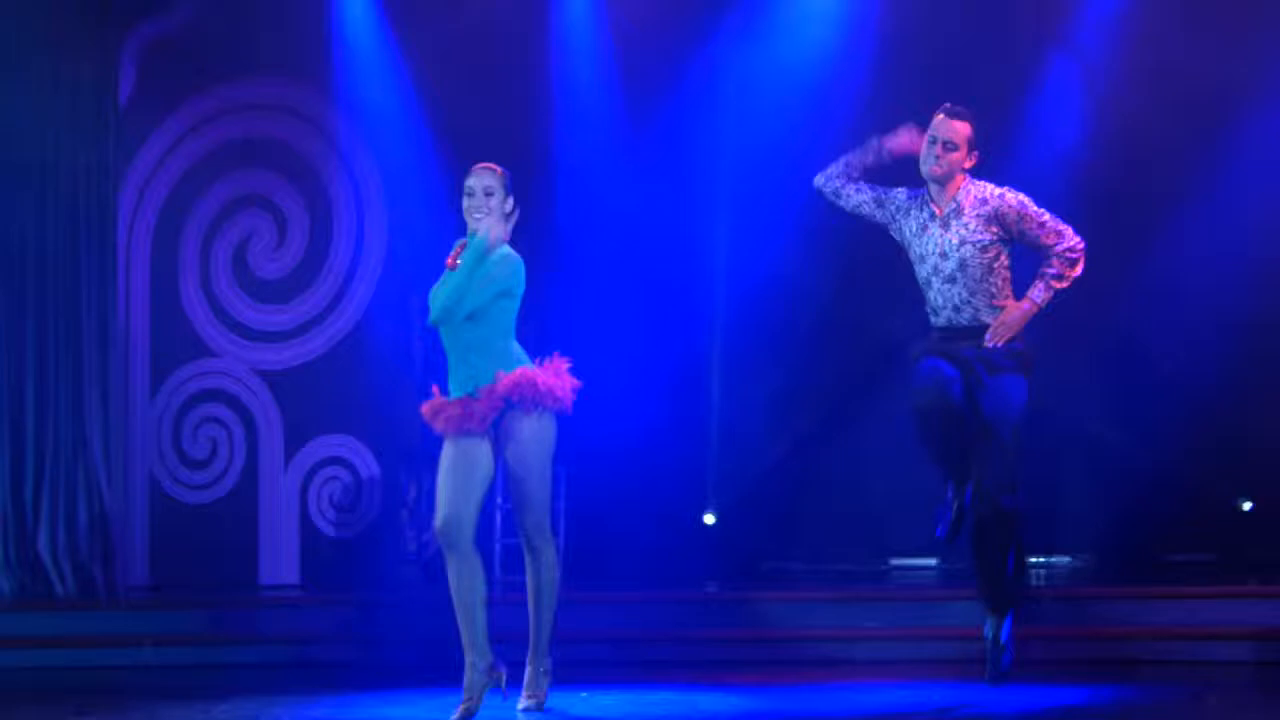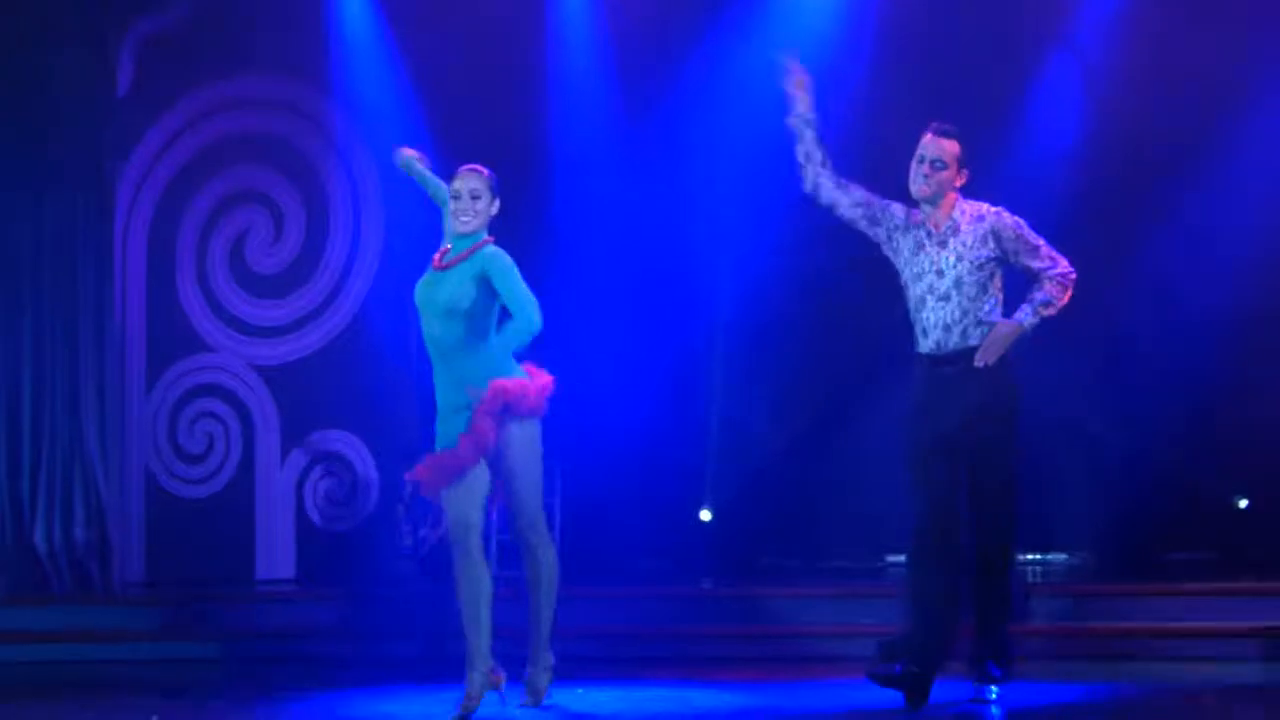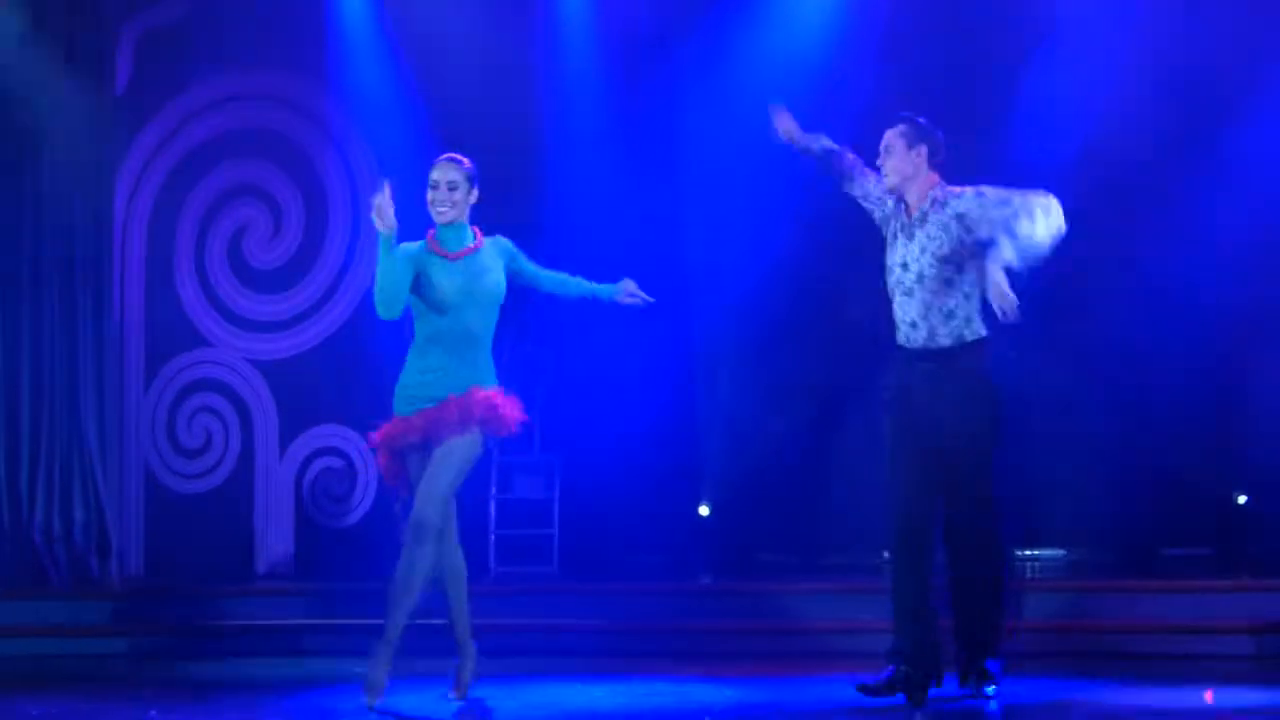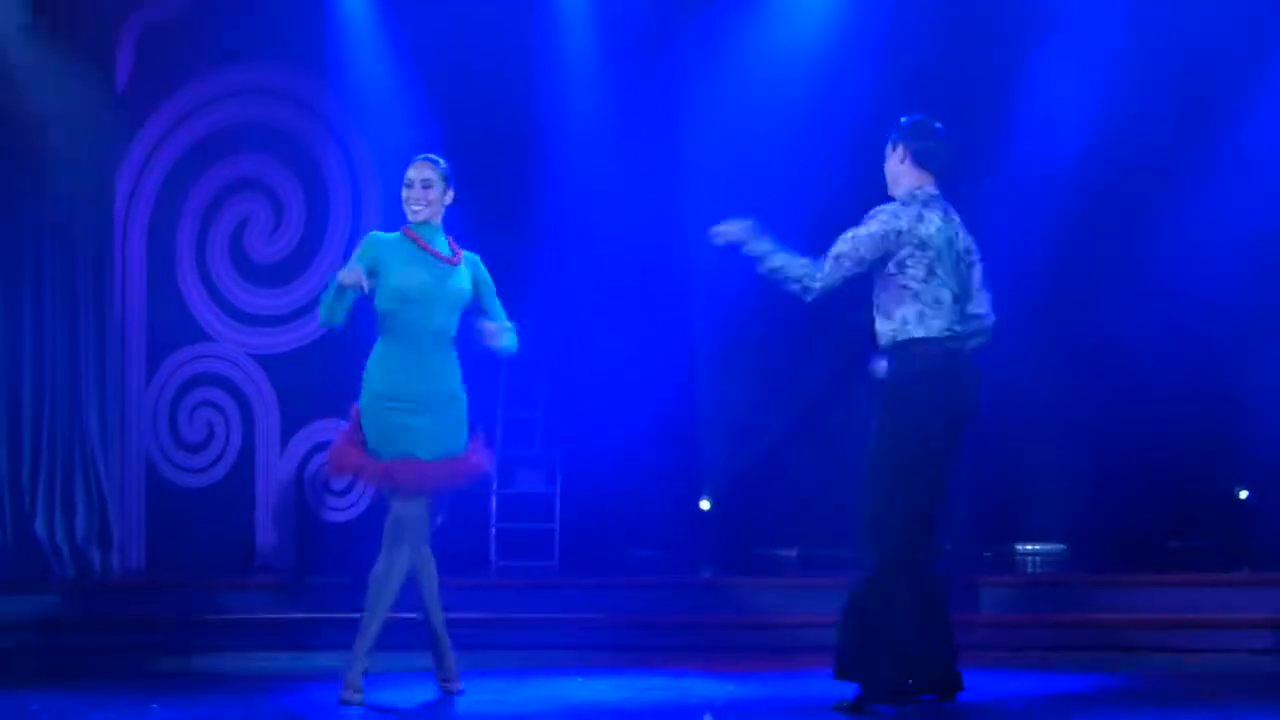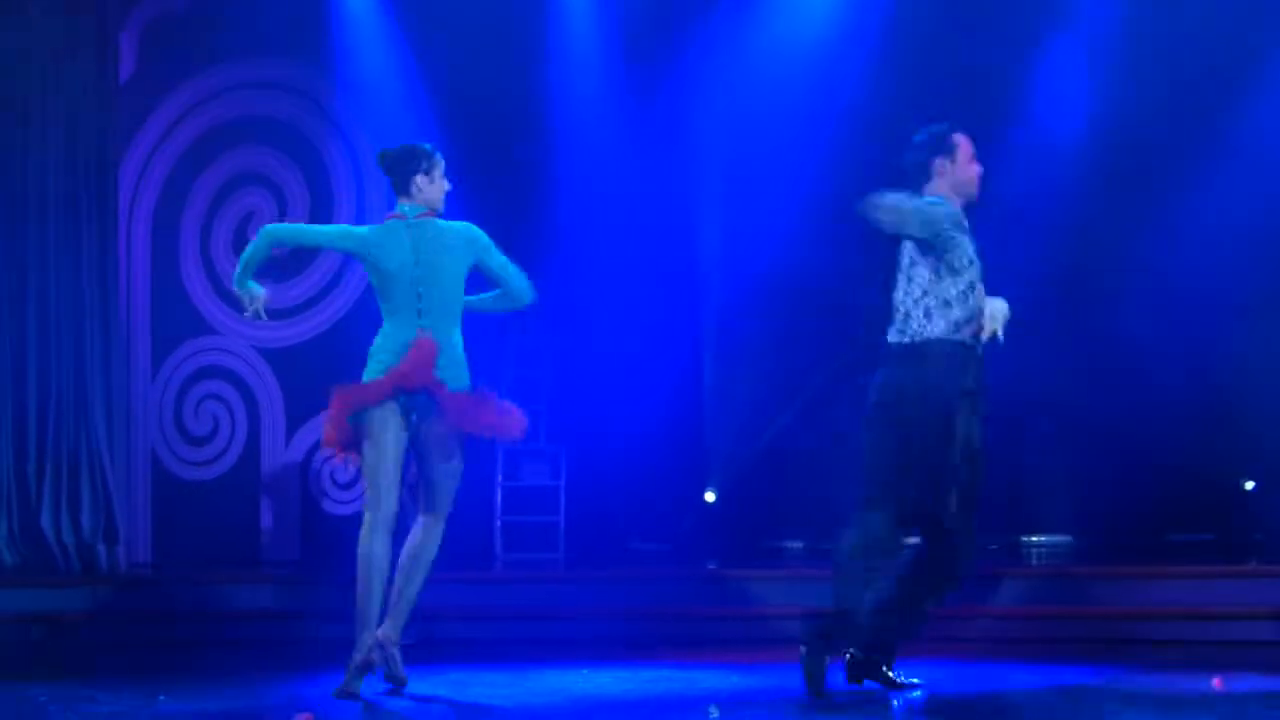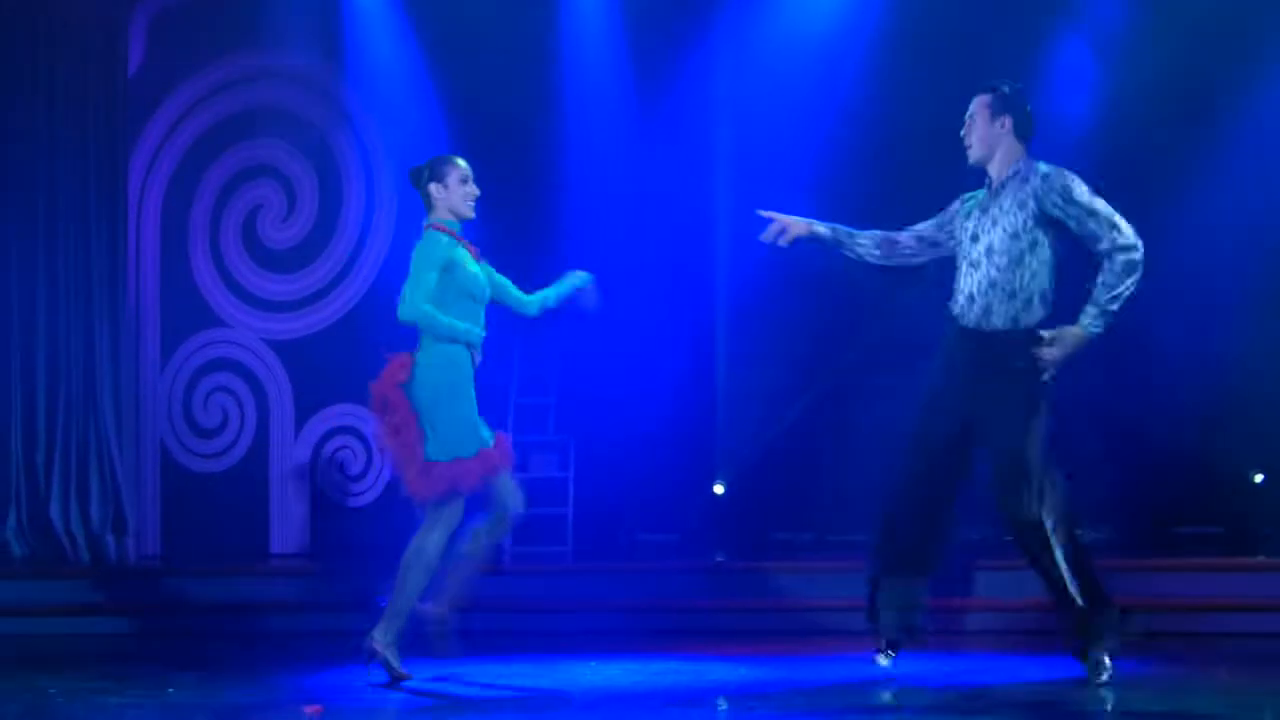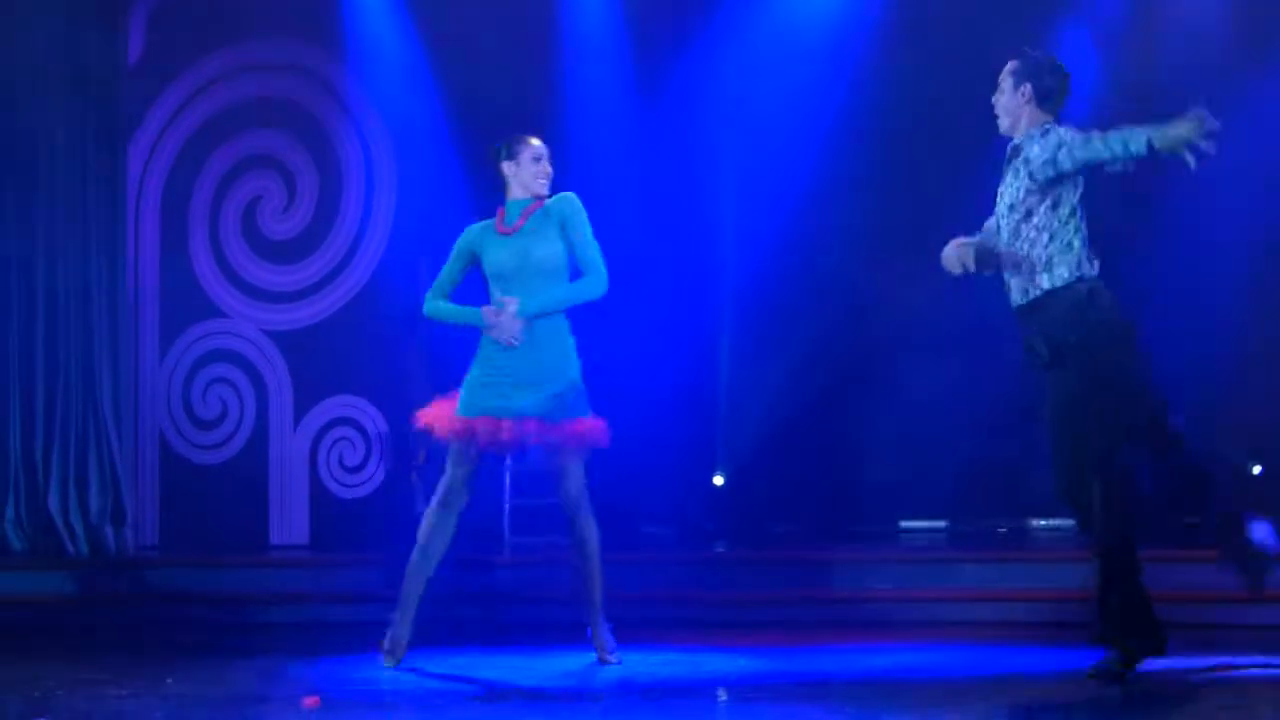
dt=0.3s
person 1, frame 1
left shoulder: (999, 203)
right shoulder: (902, 208)
left elbow: (1070, 248)
right elbow: (828, 184)
left wrist: (1030, 304)
right wrist: (884, 146)
left hip: (996, 349)
right hip: (943, 347)
left knee: (997, 478)
right knee: (935, 393)
left ankle: (1000, 605)
right ankle: (958, 487)
person 1, frame 2
left shoulder: (992, 222)
right shoulder: (893, 225)
left elbow: (1059, 274)
right elbow: (820, 185)
left wrist: (1016, 324)
right wrist: (802, 113)
left hip: (984, 381)
right hip: (932, 384)
left knee: (991, 523)
right knee: (935, 523)
left ankle: (990, 658)
right ankle: (919, 657)
person 1, frame 3
left shoulder: (964, 205)
right shoulder: (893, 209)
left elbow: (1045, 211)
right elbow: (858, 176)
left wrist: (1002, 258)
right wrist: (809, 143)
left hip: (960, 375)
right hip: (910, 378)
left knee: (969, 516)
right knee: (910, 517)
left ankle: (980, 658)
right ankle: (913, 663)
person 1, frame 4
left shoulder: (895, 218)
right shoulder: (953, 227)
left elbow: (816, 281)
right elbow: (980, 318)
left wrist: (751, 238)
left hip: (923, 381)
right hip: (948, 378)
left knee: (896, 523)
right knee: (910, 523)
left ankle: (885, 670)
right ankle: (928, 669)
person 1, frame 5
left shoulder: (946, 231)
right shoulder: (933, 219)
right elbow: (890, 211)
left wrist: (986, 303)
left hip: (899, 381)
right hip: (937, 382)
left knee: (881, 518)
right knee: (946, 527)
left ankle: (835, 633)
right ankle: (871, 649)
person 1, frame 6
left shoulder: (1050, 185)
right shoulder: (972, 207)
left elbow: (1127, 249)
right elbow: (902, 246)
left wrist: (1088, 326)
right wrist: (818, 230)
left hip: (1017, 365)
right hip: (964, 358)
left knee: (1033, 507)
right knee: (920, 491)
left ankle: (1092, 630)
right ankle: (895, 622)
person 1, frame 7
left shoulder: (1044, 150)
right shoulder: (1022, 170)
left elbow: (1088, 146)
right elbow: (998, 243)
left wrist: (1157, 138)
right wrist: (969, 246)
left hip: (1080, 329)
right hip: (1078, 330)
left knee: (1086, 477)
left ankle: (1130, 633)
person 2, frame 1
left shoulder: (505, 261)
right shoulder: (459, 257)
left elbow: (447, 318)
right elbow: (442, 320)
left hip: (517, 401)
right hip: (468, 408)
left knee: (535, 535)
right knee: (452, 531)
left ankle: (538, 667)
right ankle: (478, 666)
person 2, frame 2
left shoulder: (492, 260)
right shoulder: (445, 256)
left elbow: (531, 316)
right elbow: (450, 211)
left wrist: (482, 359)
right wrist: (420, 172)
left hip: (504, 401)
right hip: (457, 412)
left knee: (530, 529)
right knee: (463, 536)
left ankle: (539, 658)
right ankle: (480, 666)
person 2, frame 3
left shoulder: (499, 250)
right shoulder: (412, 255)
left elbow: (541, 279)
right elbow: (388, 309)
left wrist: (607, 291)
right wrist: (385, 240)
left hip: (474, 400)
right hip: (423, 397)
left knee: (424, 523)
right knee: (438, 526)
left ankle: (385, 651)
right ankle: (464, 647)
person 2, frame 4
left shoulder: (469, 263)
right shoulder: (378, 246)
left elbow: (506, 337)
right elbow: (329, 319)
left wrist: (500, 332)
right wrist: (343, 284)
left hip: (441, 404)
right hip: (385, 400)
left knee: (407, 529)
right knee: (406, 529)
left ankle: (361, 655)
right ankle: (440, 642)
person 2, frame 5
left shoulder: (366, 236)
right shoulder: (463, 235)
left elbow: (277, 236)
right elbow: (522, 294)
left wrist: (248, 280)
left hip: (385, 378)
right hip: (448, 382)
left knee: (379, 513)
right knee: (436, 510)
left ankle: (369, 639)
right ankle: (390, 631)
person 2, frame 6
left shoulder: (466, 254)
right shoulder: (432, 246)
left elbow: (524, 305)
right elbow: (409, 309)
left wrist: (571, 284)
right wrist: (467, 335)
left hip: (448, 395)
right hip: (440, 392)
left knee: (508, 506)
right knee: (447, 515)
left ankle: (435, 607)
right ankle: (387, 631)
person 2, frame 7
left shoulder: (564, 210)
right shoulder: (476, 236)
left elbow: (595, 282)
right elbow: (432, 303)
left wrist: (529, 310)
right wrist: (482, 317)
left hip: (555, 372)
right hip: (493, 375)
left knee: (574, 495)
right knee: (452, 492)
left ankle: (596, 620)
right ankle: (404, 616)
